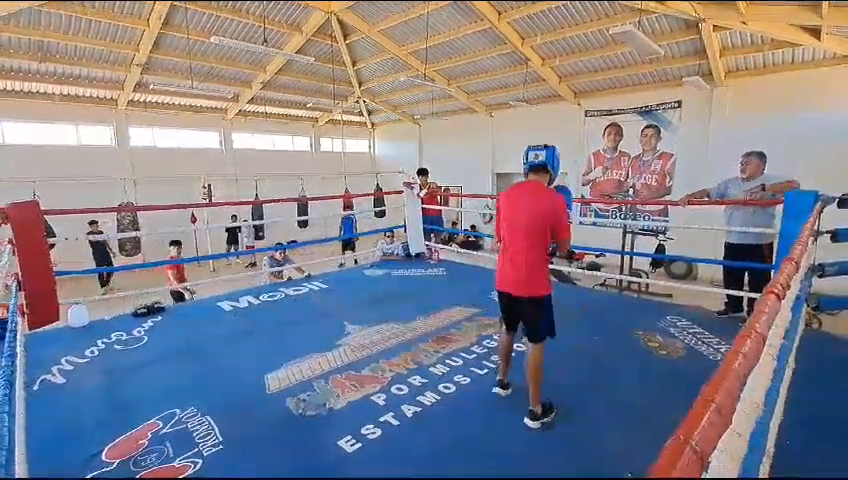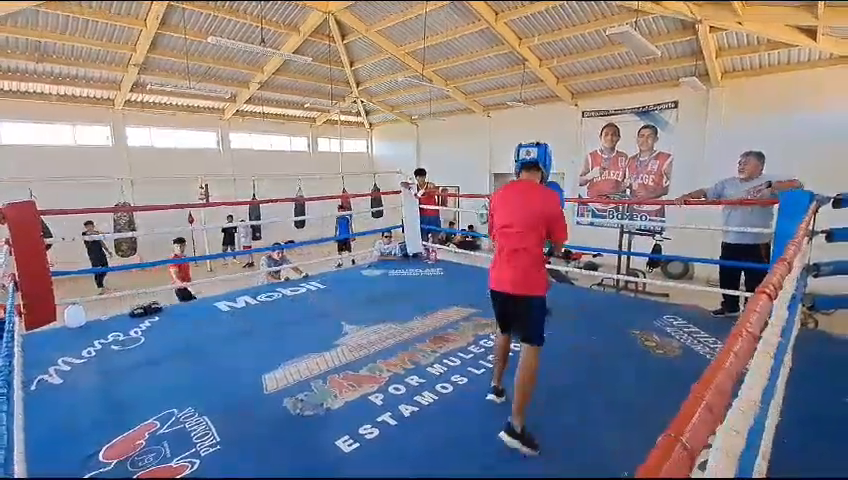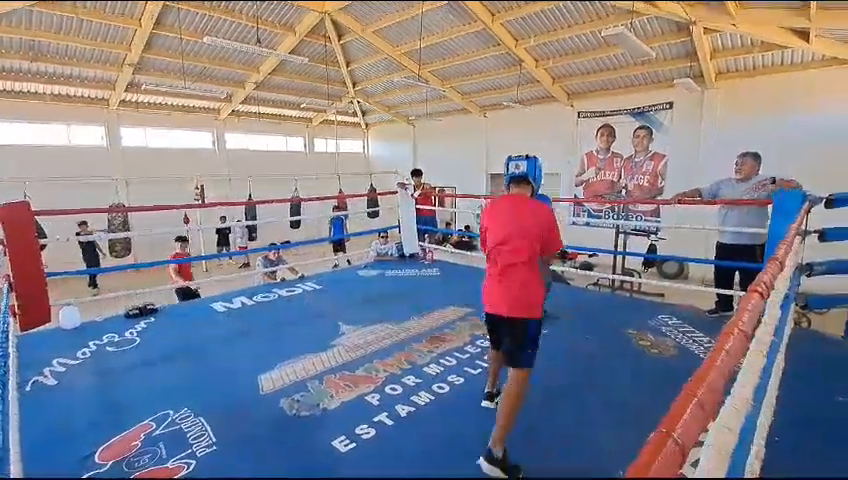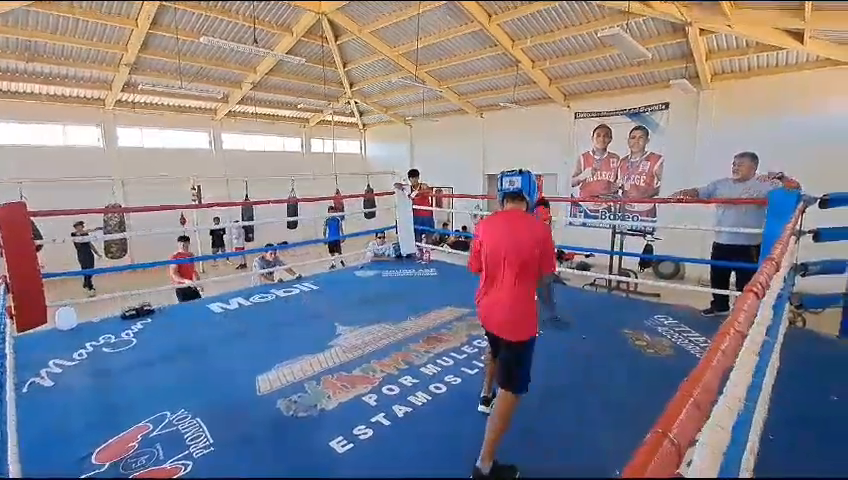
dt=0.1s
person 1, frame 1
left shoulder: (507, 196)
right shoulder: (554, 201)
right elbow: (563, 246)
left hip: (505, 278)
right hip: (533, 282)
left knee: (509, 330)
right knee: (536, 343)
left ankle: (502, 380)
right ankle: (535, 409)
person 1, frame 2
left shoulder: (499, 194)
right shoulder: (549, 197)
right elbow: (558, 242)
left hip: (499, 280)
right hip: (529, 284)
left knee: (505, 332)
right knee: (530, 348)
left ankle: (496, 387)
right ankle: (516, 426)
person 1, frame 3
left shoulder: (490, 210)
right shoulder: (543, 212)
right elbow: (553, 254)
left hip: (492, 298)
right hip: (523, 302)
left knee: (500, 346)
right knee: (519, 373)
left ankle: (490, 391)
person 1, frame 4
left shoulder: (484, 226)
right shoulder: (539, 228)
left elbow: (475, 268)
right elbow: (544, 275)
left hip: (488, 310)
right hip: (518, 318)
left knee: (498, 353)
right knee: (512, 390)
left ankle: (486, 394)
person 2, frame 1
left shoulder: (771, 181)
right shoulder: (731, 183)
left elbow: (794, 185)
right elbow: (708, 192)
left wrist: (763, 188)
right wrist: (690, 196)
left hip: (759, 243)
right hip: (733, 242)
left knee: (759, 281)
right knee: (731, 278)
right ankle: (734, 307)
person 2, frame 2
left shoulder: (770, 181)
right shoulder: (728, 183)
left elbow: (796, 184)
right elbow: (705, 192)
left wrist: (768, 185)
right wrist: (687, 196)
left hip: (757, 243)
right hip: (730, 242)
left knee: (755, 281)
right knee: (727, 278)
right ankle: (730, 307)
person 2, frame 3
left shoulder: (765, 182)
right shoulder: (724, 184)
left elbow: (795, 186)
right elbow: (700, 192)
left wrist: (773, 181)
right wrist: (683, 194)
left hip: (752, 244)
right hip: (725, 242)
left knee: (750, 282)
right knee: (722, 277)
right ankle: (724, 306)
person 2, frame 4
left shoulder: (765, 184)
right shoulder: (721, 184)
left elbow: (794, 187)
right elbow: (698, 192)
left wrist: (780, 177)
right wrist: (684, 192)
left hip: (748, 245)
right hip: (721, 243)
left knee: (745, 282)
right knee: (718, 277)
right ankle: (719, 306)
